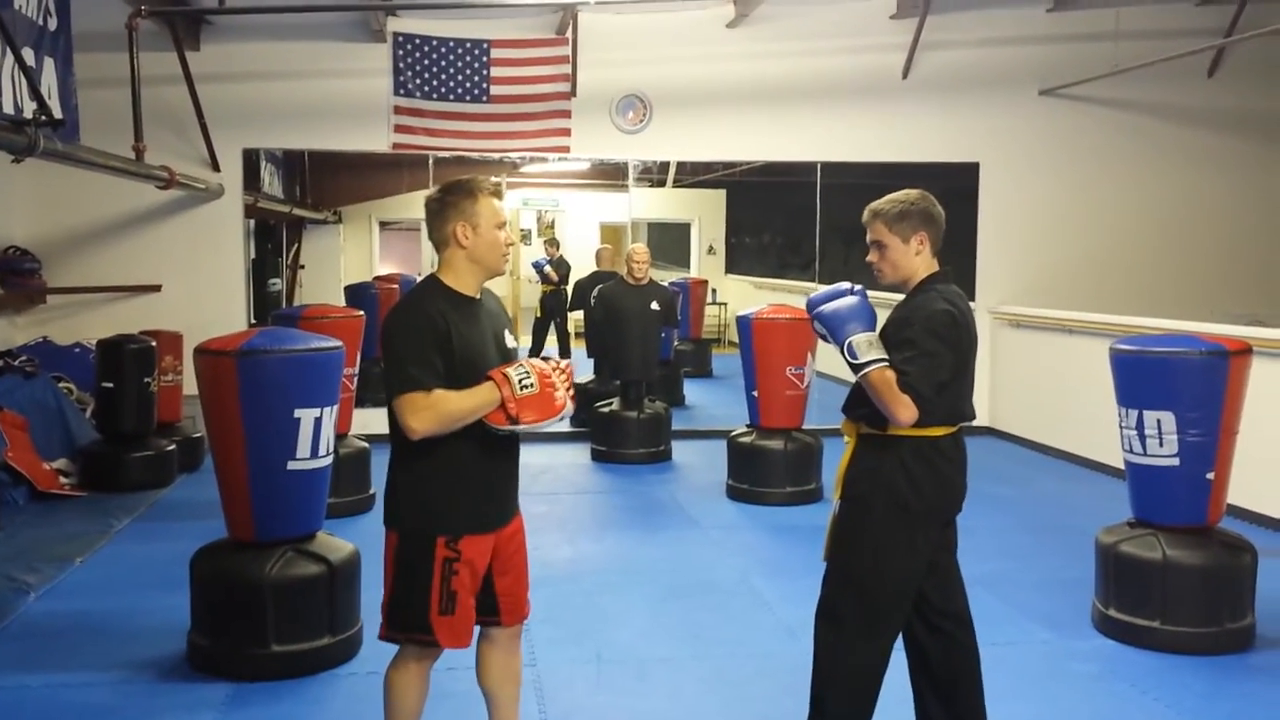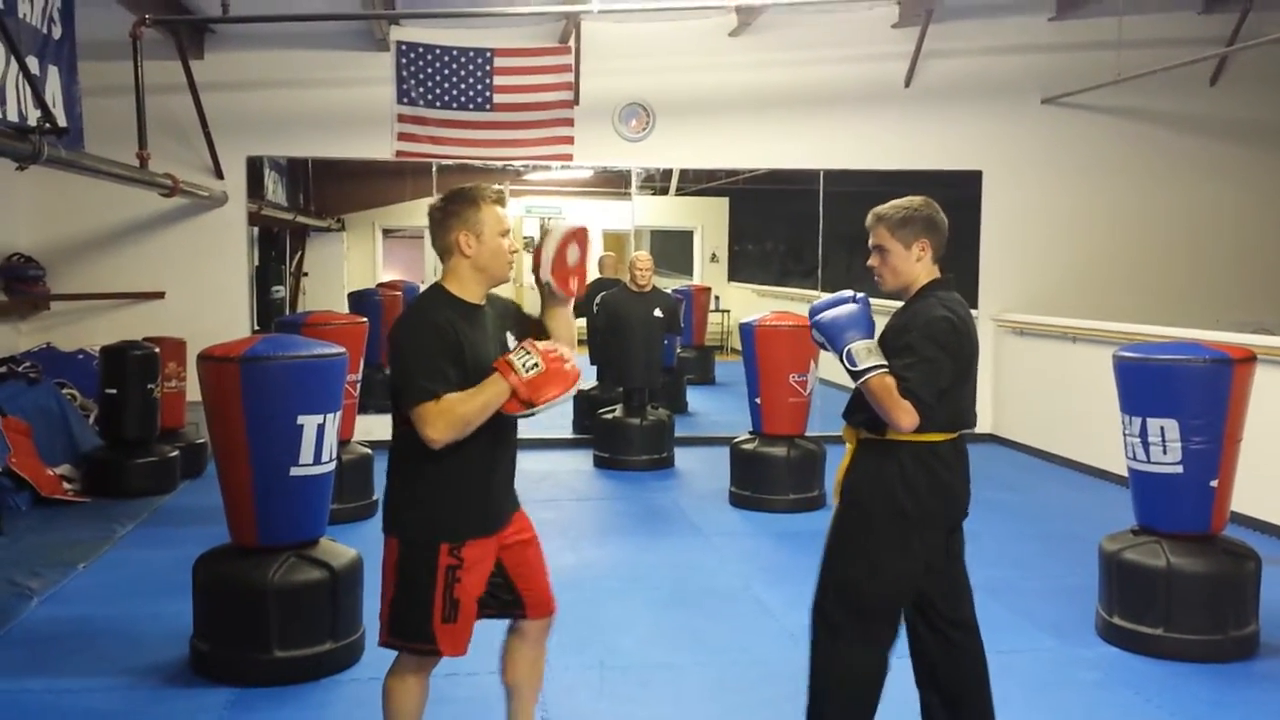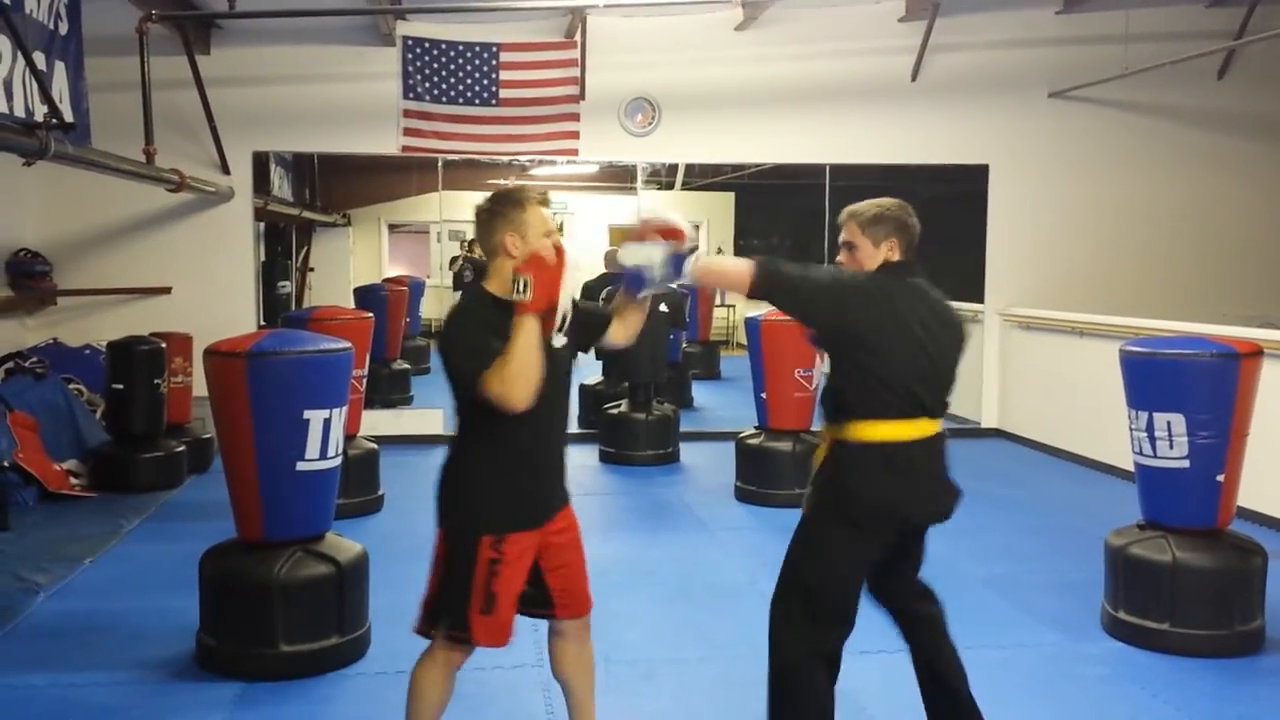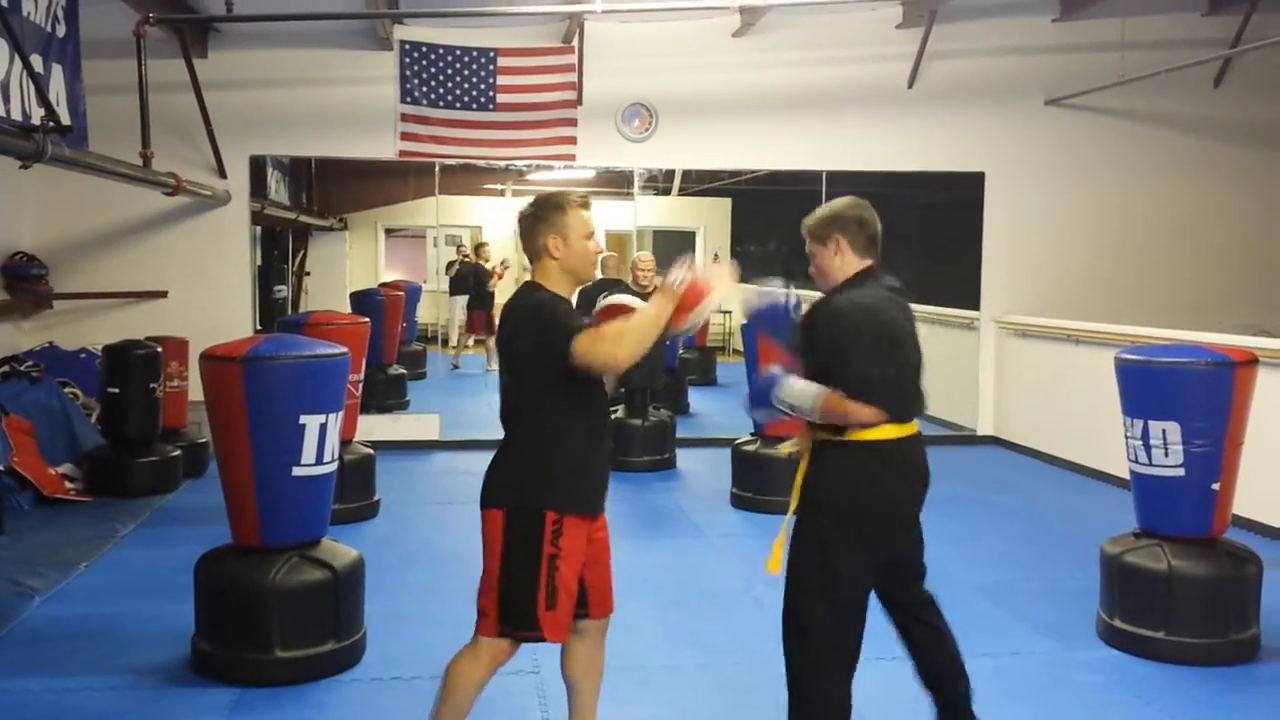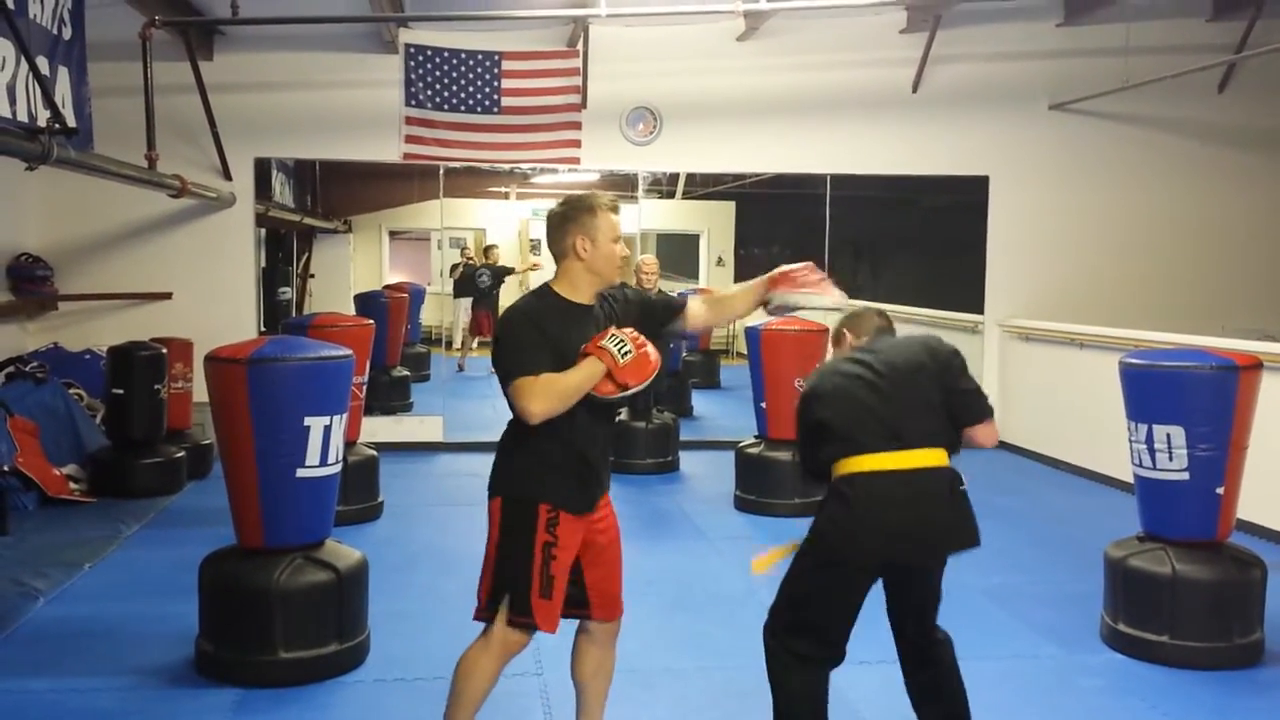
dt=0.3s
person 1, frame 1
left shoulder: (491, 306)
right shoulder: (418, 315)
right elbow: (419, 417)
left wrist: (544, 387)
right wrist: (504, 386)
left hip: (498, 509)
right hip: (436, 519)
left knee: (505, 628)
right knee: (421, 645)
person 1, frame 2
left shoulder: (499, 311)
right shoulder: (424, 324)
left elbow: (560, 348)
right elbow: (438, 427)
left wrist: (560, 291)
right wrist: (512, 374)
left hip: (498, 508)
right hip: (437, 523)
left knee: (534, 618)
right knee: (420, 653)
person 1, frame 3
left shoulder: (552, 303)
right shoulder: (471, 321)
left elbow: (619, 332)
right elbow: (516, 394)
right wrist: (529, 313)
left hip: (547, 501)
right hip: (486, 511)
left knee: (573, 617)
right knee: (455, 641)
person 1, frame 4
left shoulder: (553, 309)
right shoulder: (533, 312)
left elbow: (596, 360)
right elbow: (612, 351)
right wrist: (663, 302)
left hip: (574, 499)
right hip: (534, 502)
left knee: (591, 621)
right knee: (500, 635)
person 1, frame 5
left shoulder: (618, 305)
right shoulder: (526, 318)
left elbow: (707, 312)
right elbow: (536, 404)
left wrist: (771, 286)
right wrist: (601, 358)
left hip: (588, 496)
right hip: (536, 497)
left knee: (601, 621)
right knee: (509, 630)
person 2, frame 1
left shoulder: (932, 313)
right shoulder: (939, 302)
left elbow: (902, 407)
right elbow: (905, 385)
left wrist: (857, 339)
right wrist: (853, 328)
left hip: (899, 478)
right hip: (925, 474)
left knee: (854, 616)
right knee: (936, 609)
person 2, frame 2
left shoulder: (928, 319)
right shoulder: (947, 309)
left elbow: (899, 411)
left wrist: (854, 346)
right wrist: (858, 330)
left hip: (897, 481)
right hip: (939, 478)
left knee: (848, 618)
right knee: (944, 614)
person 2, frame 3
left shoulder: (852, 294)
right shoulder: (937, 312)
left elbow: (754, 276)
left wrist: (675, 264)
left hip: (868, 472)
right hip: (919, 470)
left knee: (809, 615)
right knee: (905, 597)
person 2, frame 4
left shoulder: (851, 311)
right shoulder: (887, 296)
left elbow: (865, 410)
left wrist: (792, 391)
left hip: (853, 475)
right hip: (899, 466)
left knee: (819, 619)
right knee: (910, 598)
person 2, frame 5
left shoulder: (824, 382)
right shoulder: (934, 353)
left elbow: (814, 467)
right elbow: (984, 435)
left hip: (862, 506)
right hip: (933, 503)
left knee: (795, 638)
right knee: (919, 628)
